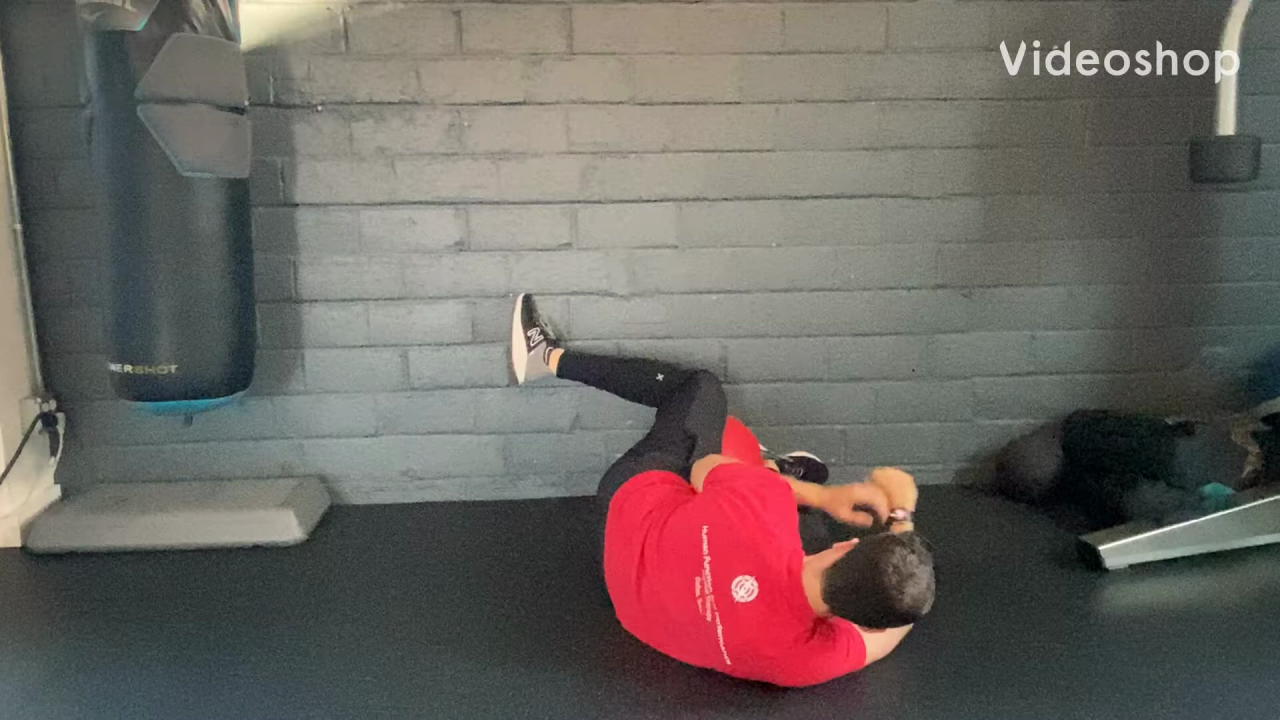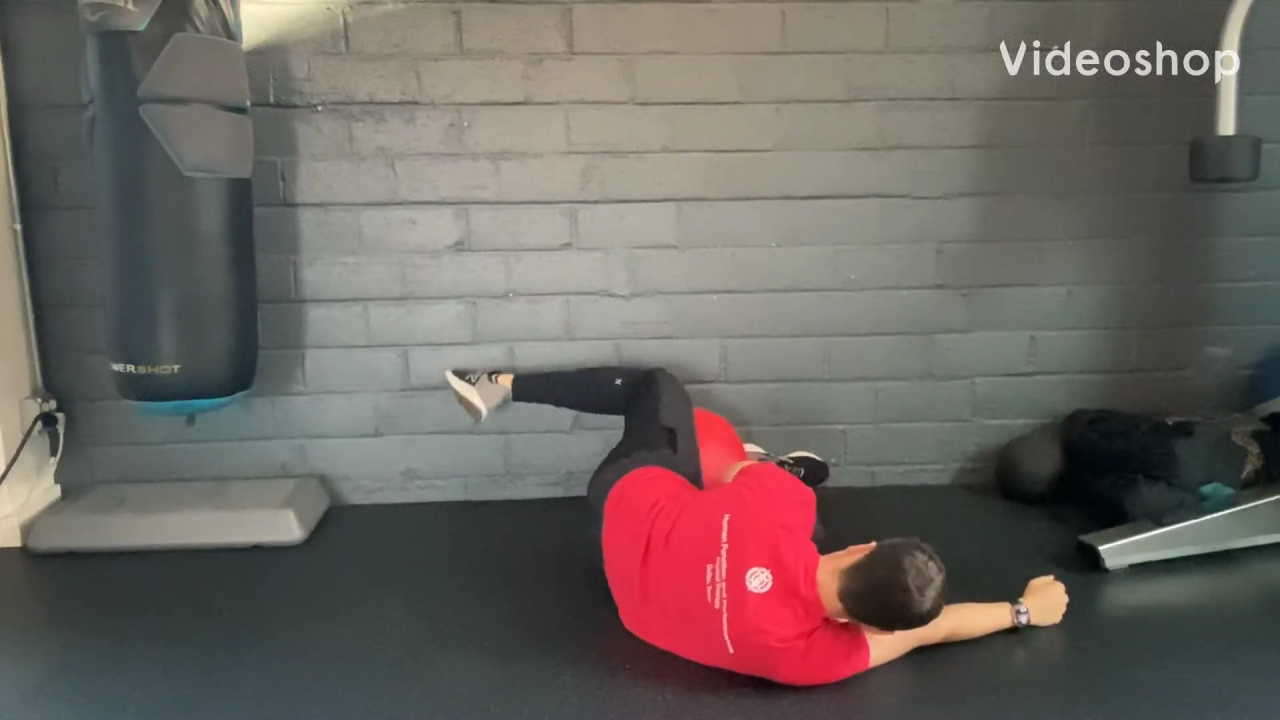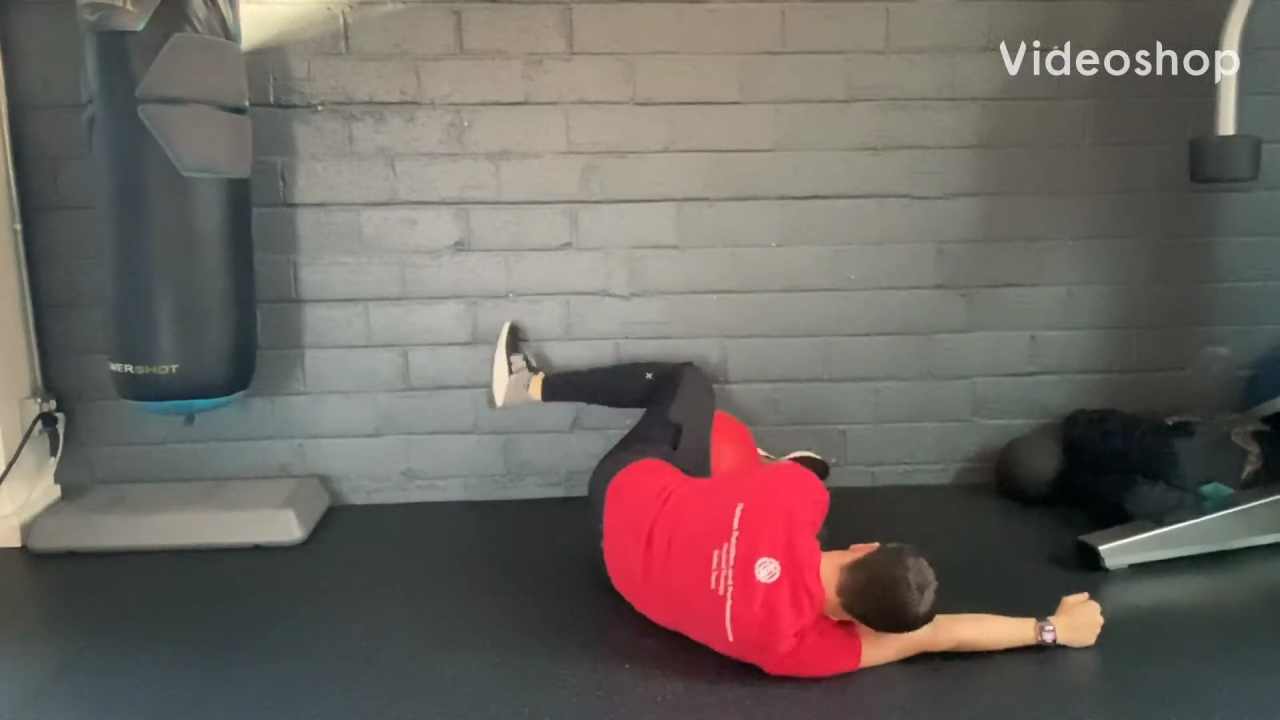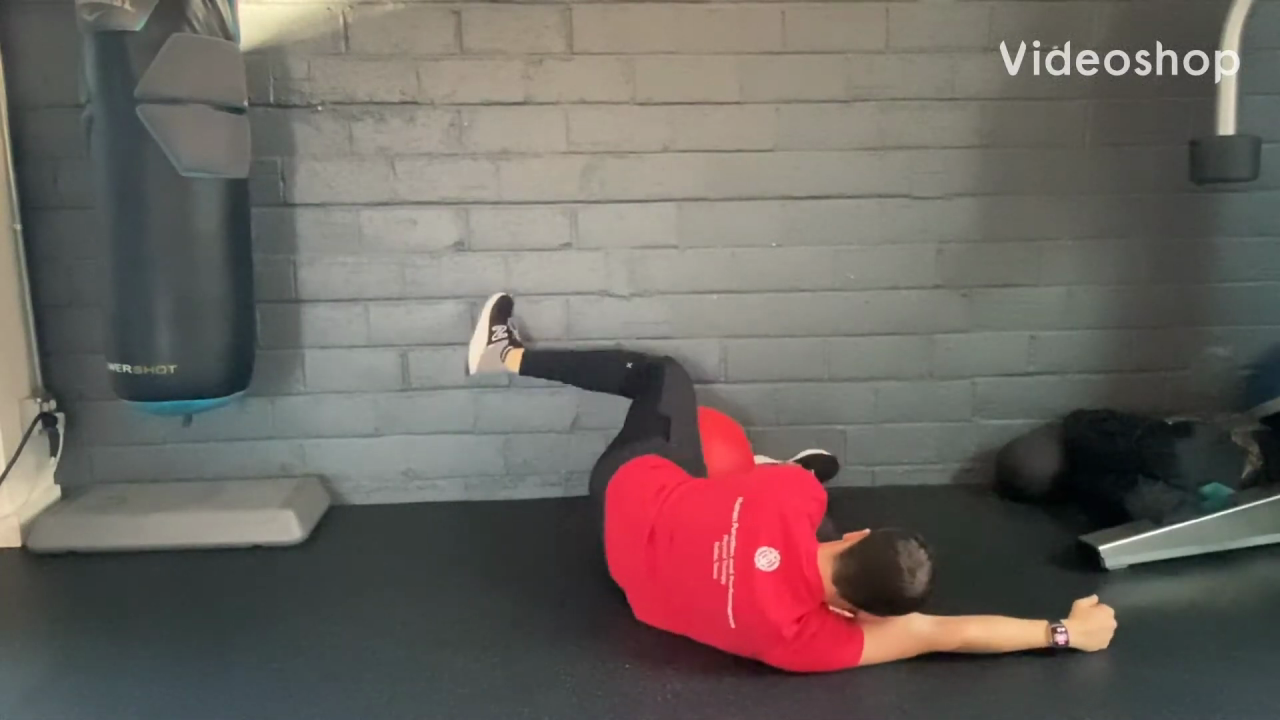
dt=1s
person 1, frame 1
left shoulder: (762, 506)
right shoulder: (812, 659)
left elbow: (705, 468)
right elbow: (891, 616)
left wrist: (824, 496)
right wrist: (902, 514)
left knee: (702, 385)
left ankle: (549, 358)
person 1, frame 2
left shoulder: (781, 501)
right shoulder: (806, 658)
right elbow: (928, 629)
right wrist: (1025, 611)
left hip: (631, 498)
left knee: (659, 386)
left ankle: (500, 386)
person 1, frame 3
left shoulder: (791, 493)
right shoulder: (794, 648)
right elbow: (940, 637)
right wrist: (1055, 628)
left hip: (632, 491)
right hip: (637, 523)
left knee: (685, 379)
left ankle: (525, 381)
person 1, frame 4
left shoulder: (791, 493)
right shoulder: (797, 639)
right elbow: (943, 634)
right wrist: (1067, 631)
left hip: (633, 484)
left knee: (665, 374)
left ankle: (508, 355)
